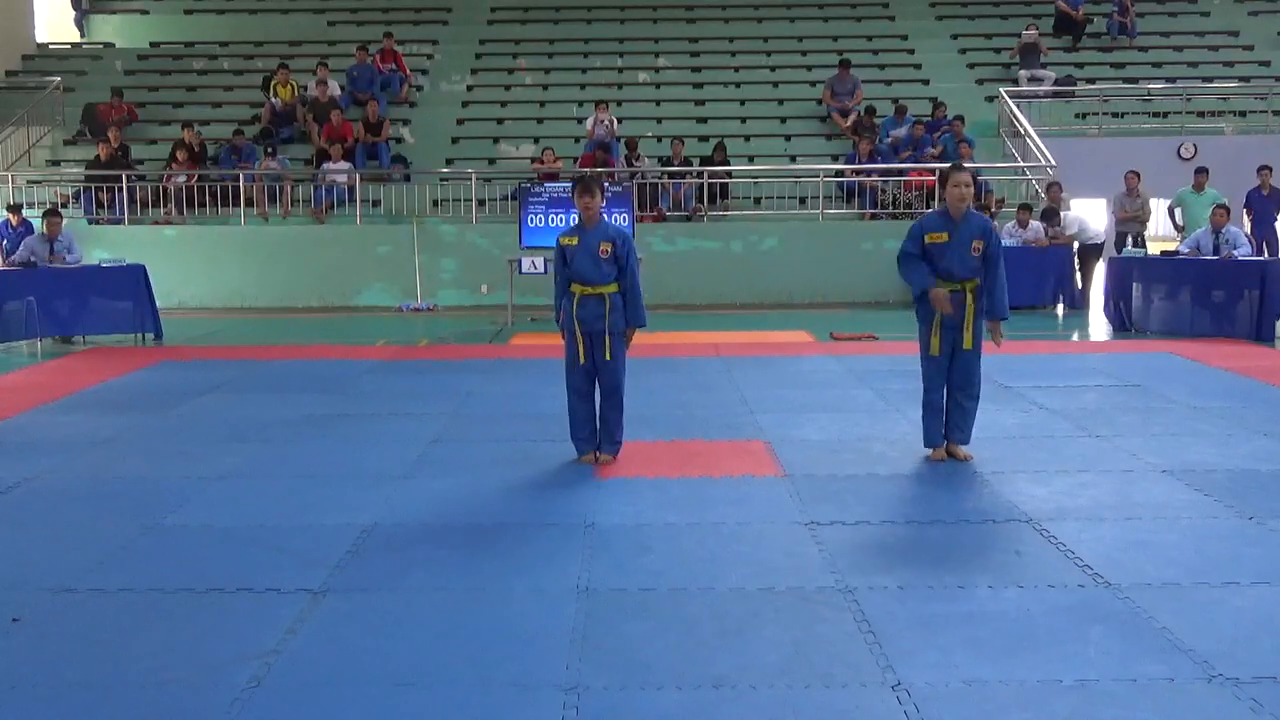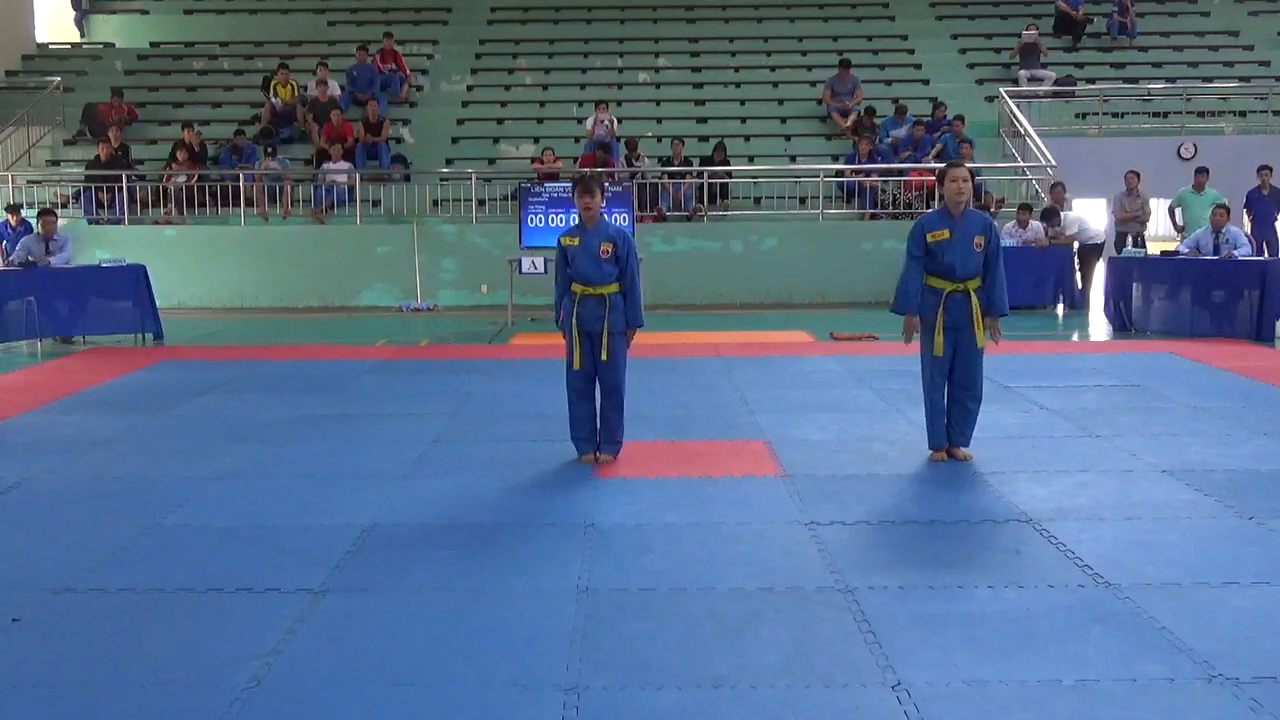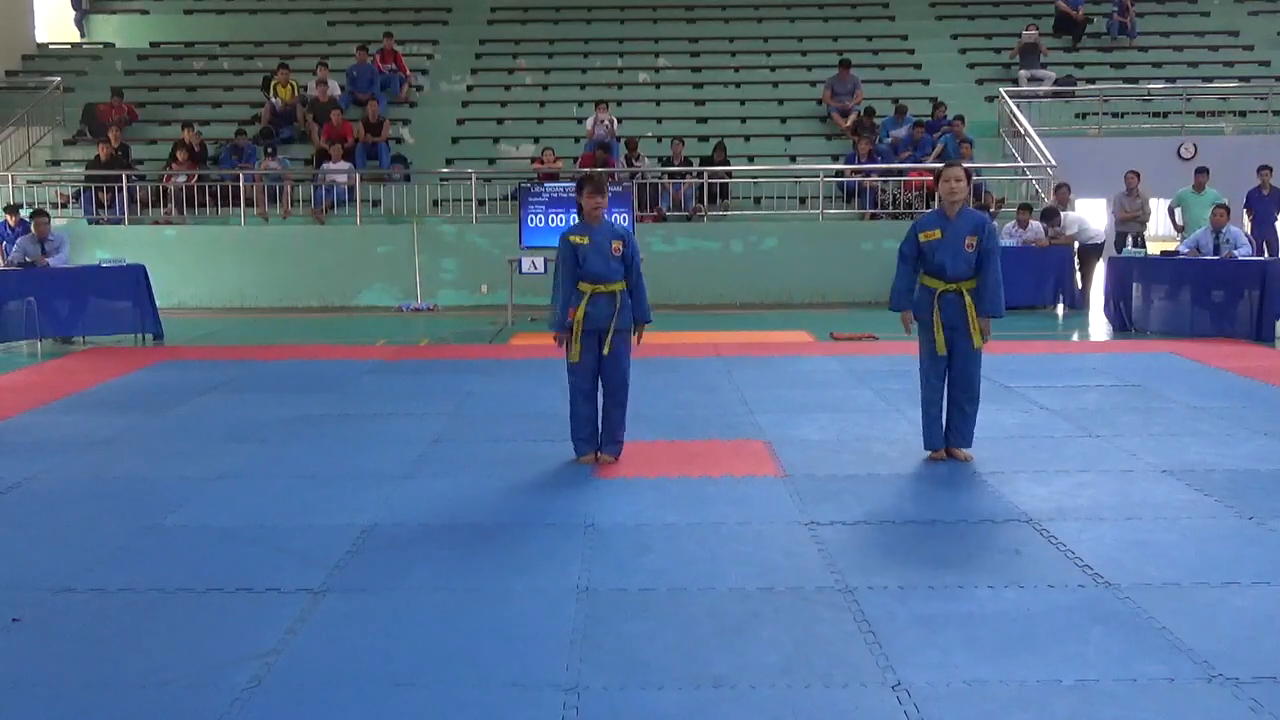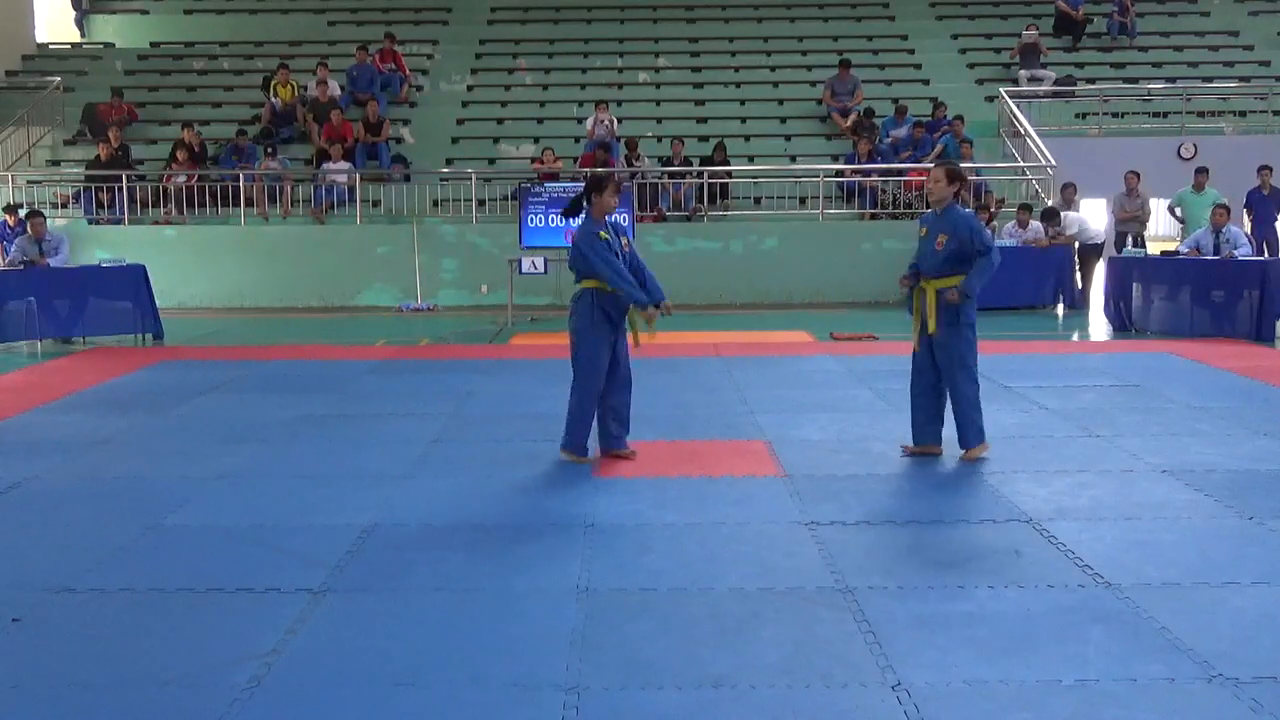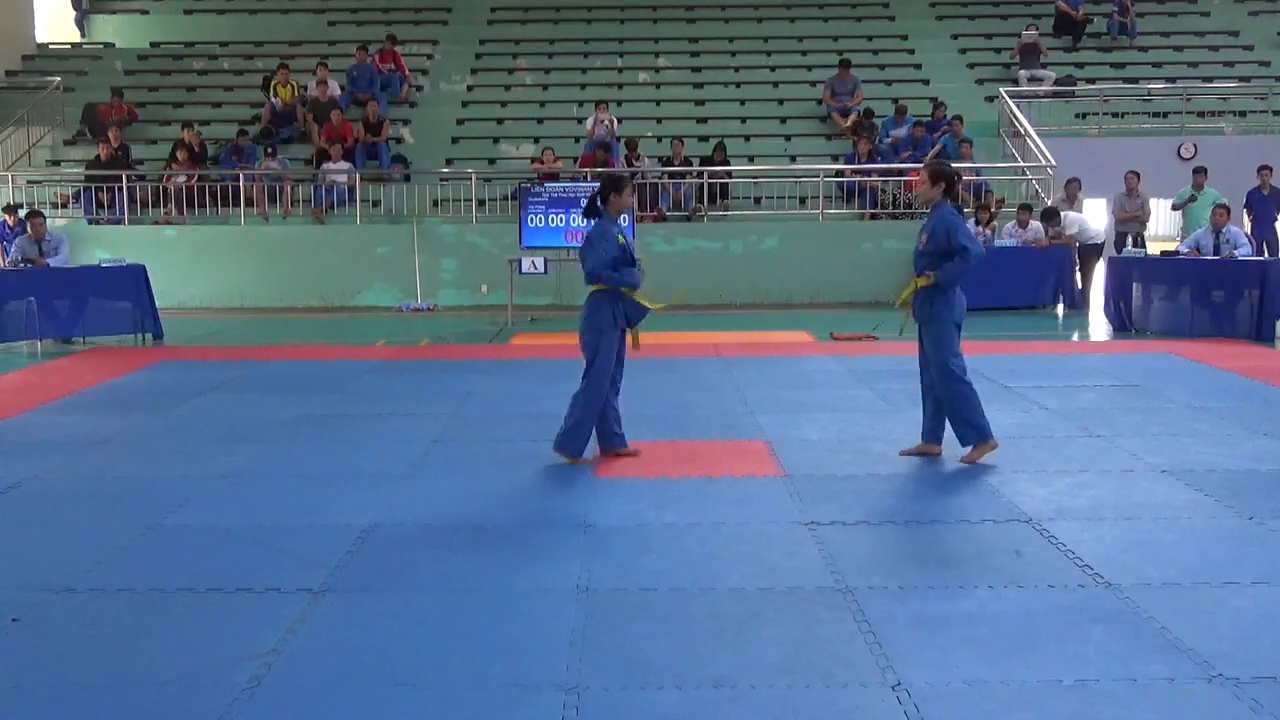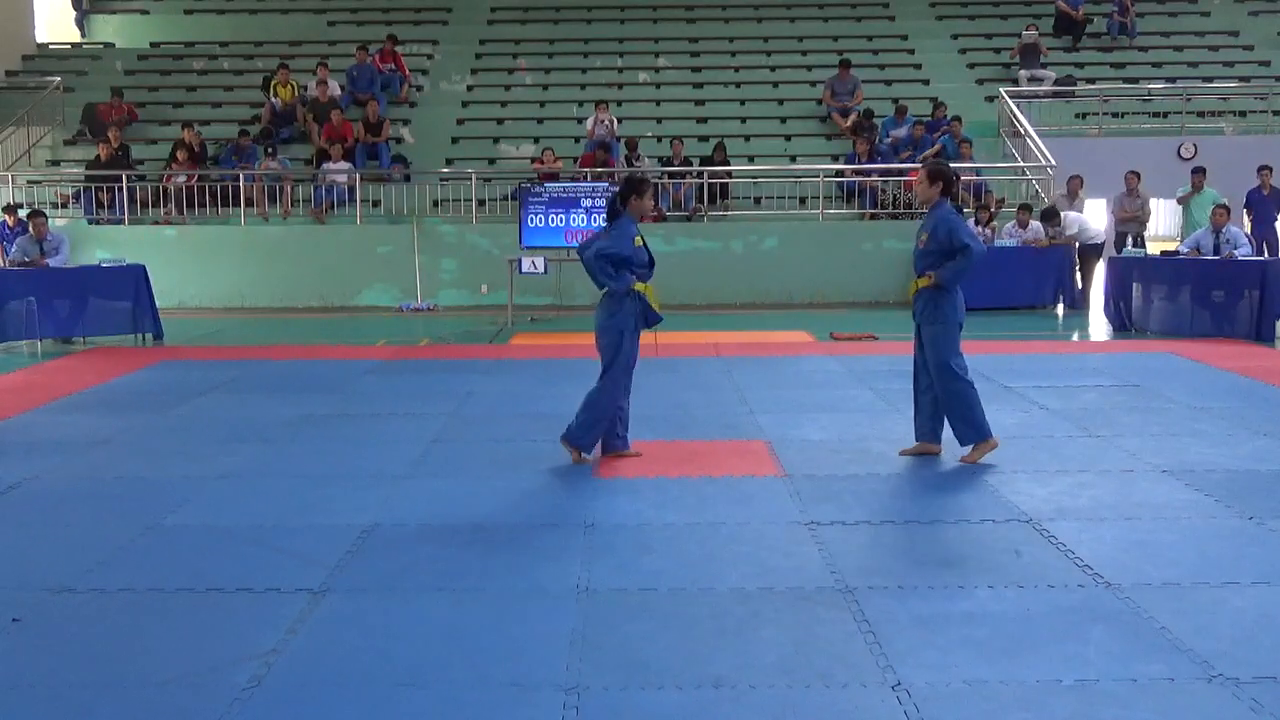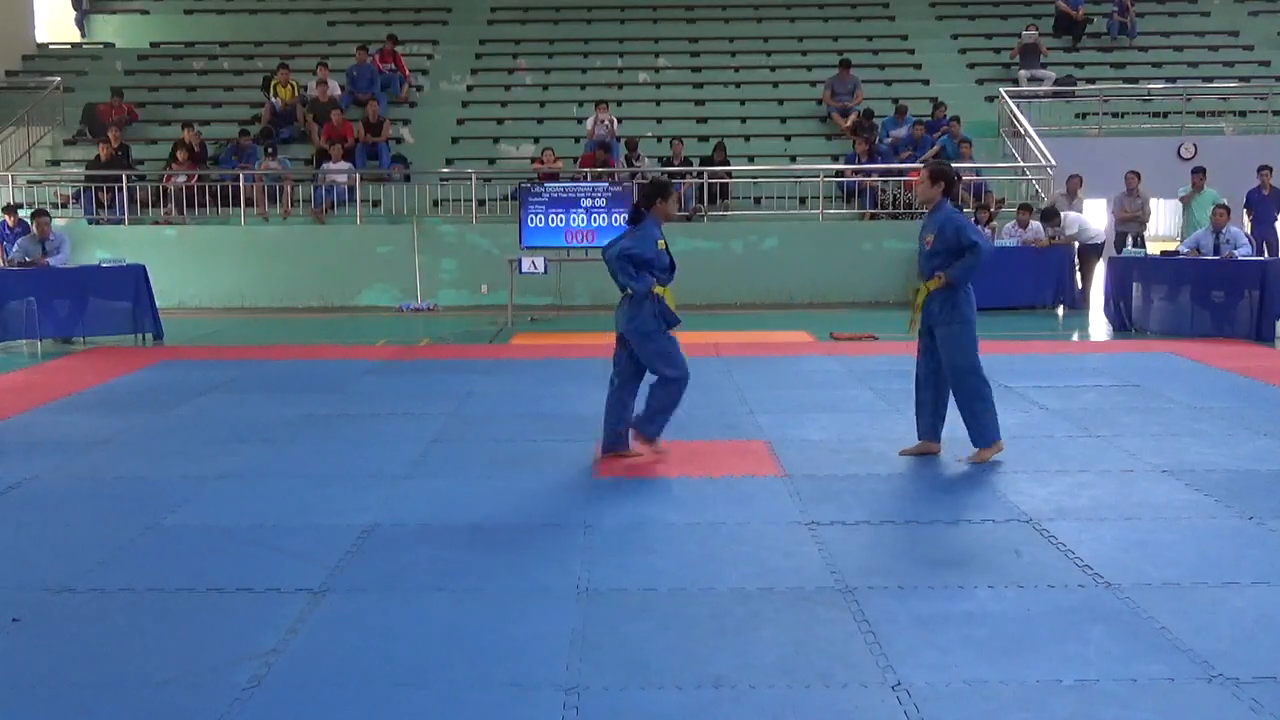
dt=0.2s
person 1, frame 1
left shoulder: (984, 227)
right shoulder: (926, 225)
left elbow: (994, 272)
right elbow: (907, 260)
left wrist: (995, 315)
right wrist: (930, 290)
left hip: (969, 307)
right hip: (934, 306)
left knee: (967, 379)
right knee: (933, 377)
left ankle: (955, 441)
right ankle: (936, 443)
person 1, frame 2
left shoulder: (984, 224)
right shoulder: (926, 224)
left elbow: (994, 270)
right elbow: (912, 268)
left wrist: (994, 312)
right wrist: (910, 311)
left hip: (971, 307)
right hip: (935, 307)
left knee: (969, 381)
right knee: (935, 379)
left ankle: (956, 442)
right ankle: (938, 444)
person 1, frame 3
left shoulder: (981, 224)
right shoulder: (923, 224)
left elbow: (990, 270)
right elbow: (907, 265)
left wrist: (987, 313)
right wrist: (904, 305)
left hip: (967, 308)
right hip: (932, 306)
left knee: (966, 380)
right knee: (932, 379)
left ankle: (956, 442)
right ankle: (936, 444)
person 1, frame 4
left shoulder: (964, 221)
right shoulder: (927, 221)
left elbow: (989, 257)
left wrist: (964, 290)
right wrist: (912, 277)
left hip: (955, 309)
right hip: (927, 307)
left knee: (959, 375)
right knee: (923, 376)
left ankle: (974, 440)
right ankle: (927, 440)
person 1, frame 5
left shoulder: (946, 219)
right shoulder: (936, 217)
left elbow: (971, 253)
left wrist: (940, 276)
right wrist: (924, 272)
left hip: (940, 304)
right hip: (930, 304)
left knee: (949, 373)
right knee: (931, 376)
left ankle: (982, 438)
right ankle: (932, 440)
person 1, frame 6
left shoulder: (946, 219)
right shoulder: (934, 217)
left elbow: (974, 250)
left wrist: (942, 277)
right wrist: (929, 276)
left hip: (941, 305)
right hip: (930, 304)
left knee: (948, 372)
right knee: (926, 374)
left ankle: (982, 438)
right ankle: (929, 439)
person 1, frame 7
left shoulder: (950, 218)
right shoulder: (933, 217)
left elbow: (982, 248)
left wrist: (951, 277)
right wrist: (930, 278)
left hip: (953, 305)
right hip: (935, 305)
left knee: (965, 371)
right knee: (929, 373)
left ankle: (989, 440)
right ankle: (930, 439)
person 2, frame 1
left shoulder: (618, 236)
right shoulder: (565, 239)
left elbow: (631, 280)
right elbow: (561, 281)
left wrist: (633, 321)
right wrist: (562, 319)
left hip: (610, 314)
right hip: (577, 314)
left knee: (611, 383)
right knee: (579, 383)
left ankle: (609, 445)
right ankle: (585, 446)
person 2, frame 2
left shoulder: (620, 236)
right shoulder: (567, 239)
left elbow: (631, 281)
right elbow: (562, 282)
left wrist: (632, 322)
right wrist: (562, 320)
left hip: (610, 315)
right hip: (577, 315)
left knee: (612, 383)
right knee: (579, 383)
left ankle: (609, 446)
right ankle: (586, 446)
person 2, frame 3
left shoulder: (622, 235)
right shoulder: (570, 237)
left elbow: (635, 278)
right elbow: (564, 282)
left wrist: (640, 318)
right wrist: (560, 322)
left hip: (616, 313)
right hip: (582, 314)
left knee: (617, 383)
right knee: (582, 383)
left ankle: (611, 446)
right ankle: (585, 447)
person 2, frame 4
left shoulder: (616, 230)
right shoulder: (586, 234)
left elbow: (635, 265)
right elbow: (612, 271)
left wrist: (658, 298)
right wrist: (642, 303)
left hip: (616, 311)
right hip: (593, 311)
left knee: (619, 380)
right knee: (588, 381)
left ankle: (615, 441)
right ankle: (574, 446)
person 2, frame 5
left shoulder: (613, 228)
right shoulder: (604, 231)
right elbow: (598, 269)
left wrist: (634, 276)
right wrist: (632, 280)
left hip: (612, 313)
right hip: (604, 312)
left knee: (609, 381)
right knee: (597, 381)
left ankle: (612, 442)
right ankle: (569, 445)
person 2, frame 6
left shoulder: (624, 228)
right shoulder: (624, 232)
left elbow: (584, 248)
right elbow: (593, 256)
left wrist: (607, 284)
right wrist: (619, 283)
left hip: (626, 312)
right hip: (622, 312)
left knee: (619, 381)
right knee: (613, 382)
left ankle: (614, 443)
right ankle: (577, 438)
person 2, frame 7
left shoulder: (644, 231)
right shoulder: (648, 235)
left elbow: (609, 251)
right elbow: (616, 255)
left wrist: (627, 286)
right wrist: (639, 285)
left hip: (637, 313)
right hip: (644, 316)
left knee: (625, 378)
right knee: (675, 374)
left ankle: (614, 442)
right ankle: (646, 428)
